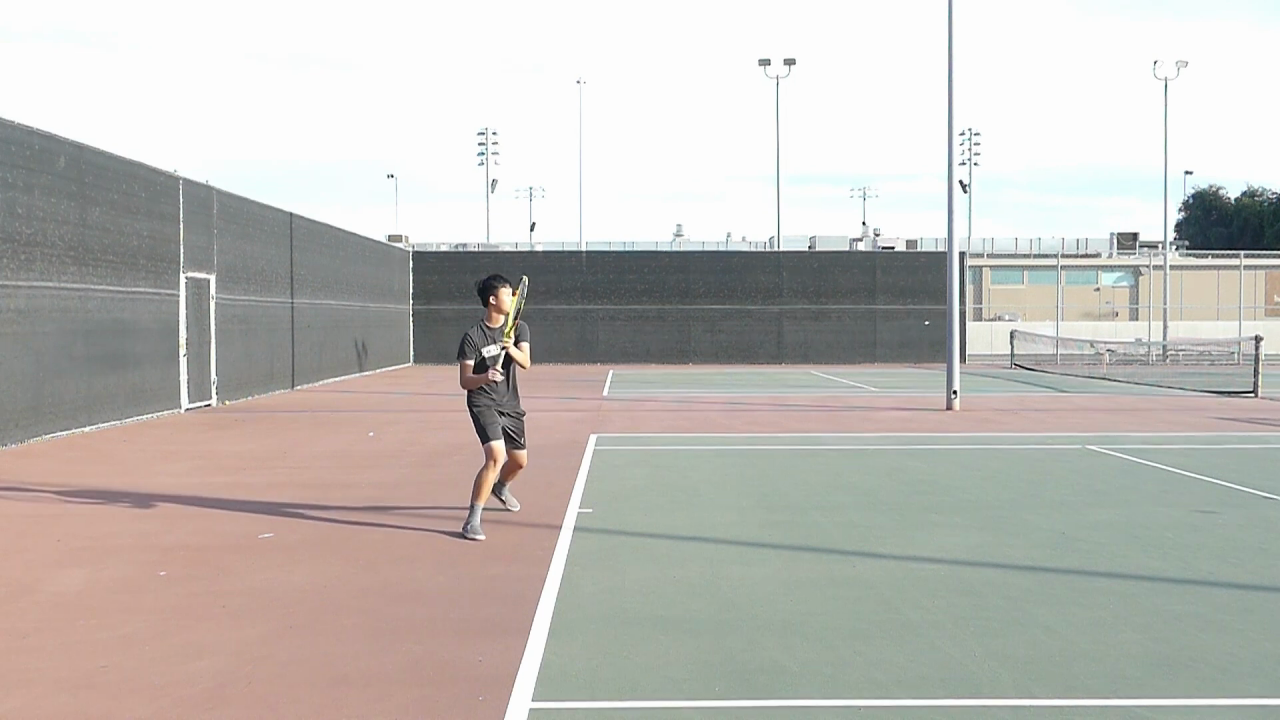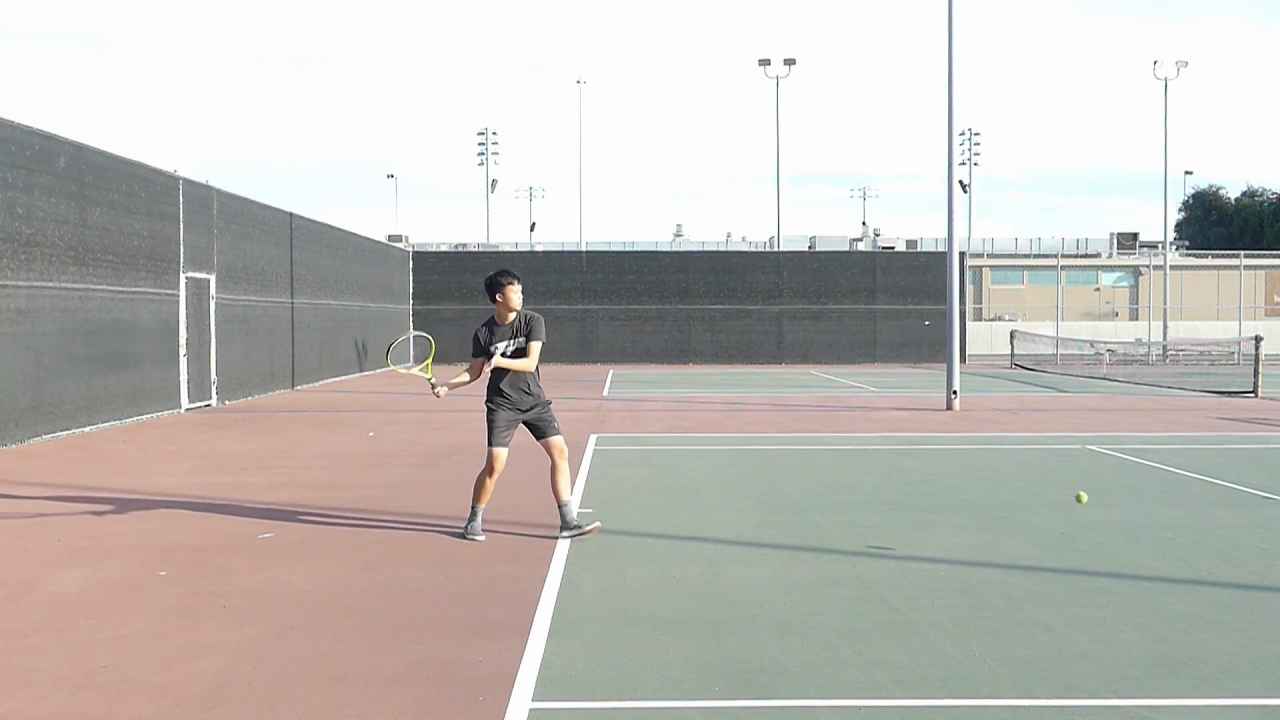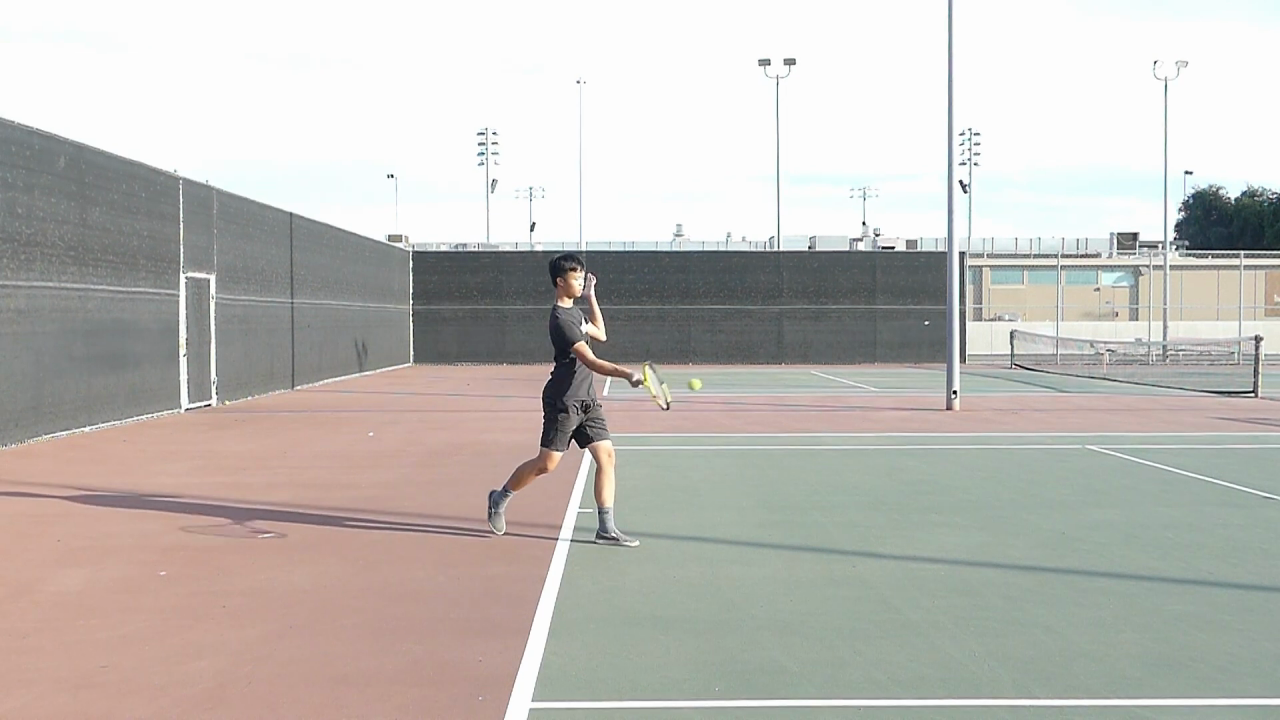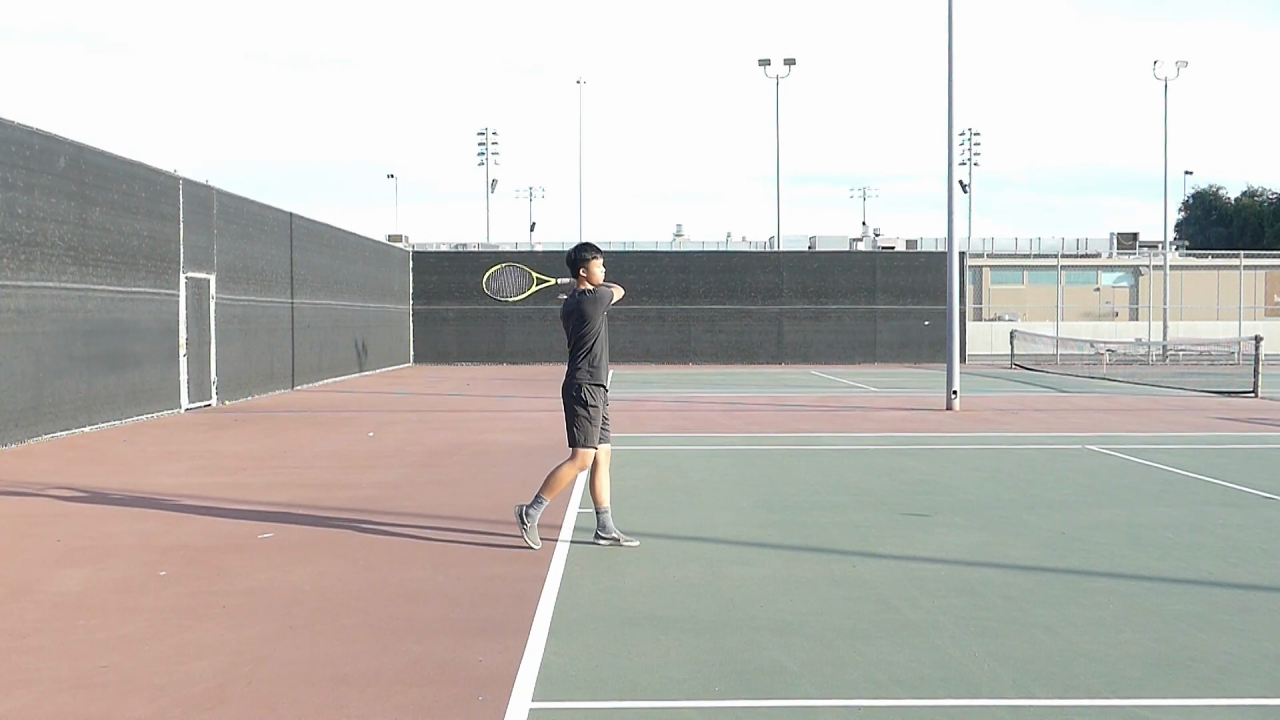
dt=0.7s
person 1, frame 1
left shoulder: (519, 327)
right shoulder: (472, 336)
left elbow: (526, 362)
right elbow: (464, 381)
left wrist: (510, 349)
right wrist: (483, 377)
left hip: (511, 405)
right hip: (484, 404)
left knee: (519, 461)
right knee: (496, 456)
left ankle: (500, 487)
right ankle: (472, 520)
person 1, frame 2
left shoulder: (533, 321)
right shoulder: (483, 333)
left elbow: (531, 363)
right elbow: (473, 372)
left wrist: (501, 361)
right wrist: (446, 385)
left hip: (534, 400)
right hip: (502, 404)
left knee: (559, 452)
right knee: (494, 464)
left ankle: (568, 521)
right ankle: (474, 520)
person 1, frame 3
left shoulder: (574, 309)
right shoulder: (561, 319)
left elbow: (601, 335)
right elbow: (589, 361)
left wrist: (592, 297)
right wrist: (625, 374)
left hip: (586, 399)
right hip: (562, 400)
left knee: (606, 455)
right knee: (546, 464)
left ankle: (607, 528)
right ankle: (497, 500)
person 1, frame 4
left shoulder: (571, 303)
right shoulder: (594, 298)
right elbow: (619, 290)
right wrist: (596, 283)
left hip: (592, 389)
right hip: (585, 388)
left knee: (602, 457)
right knee: (582, 458)
left ankle: (605, 529)
right ankle: (531, 512)
